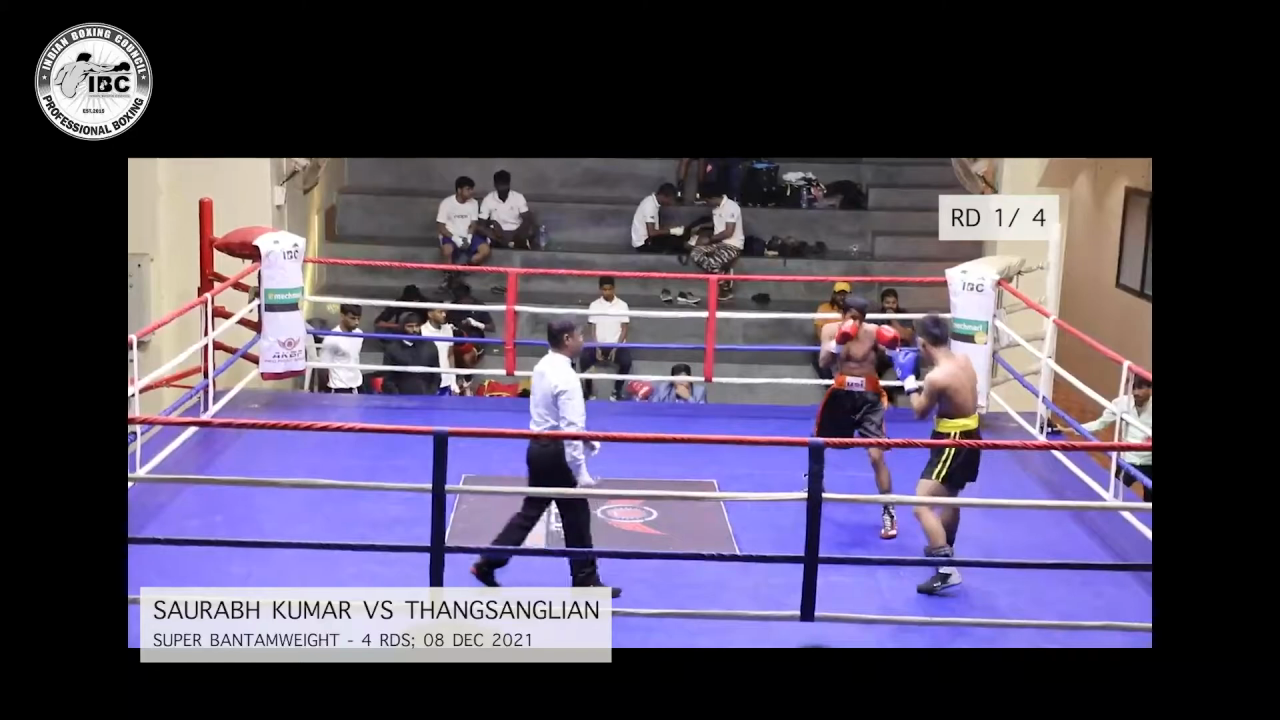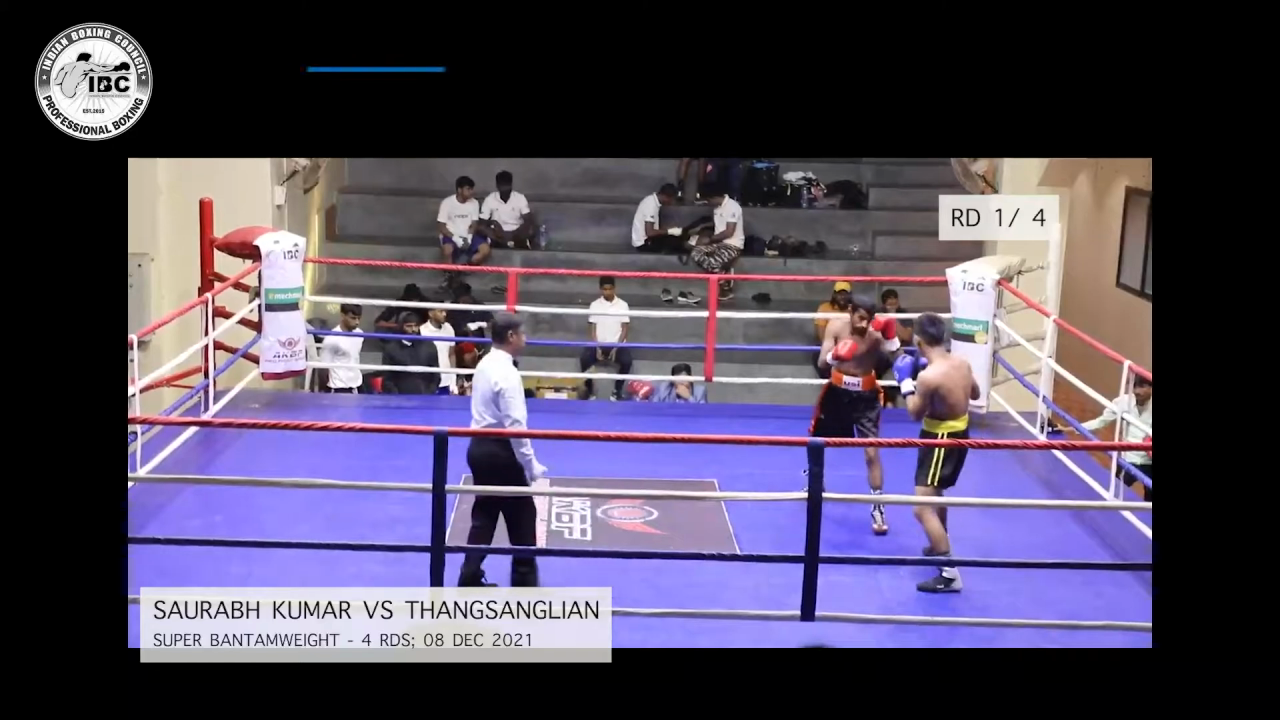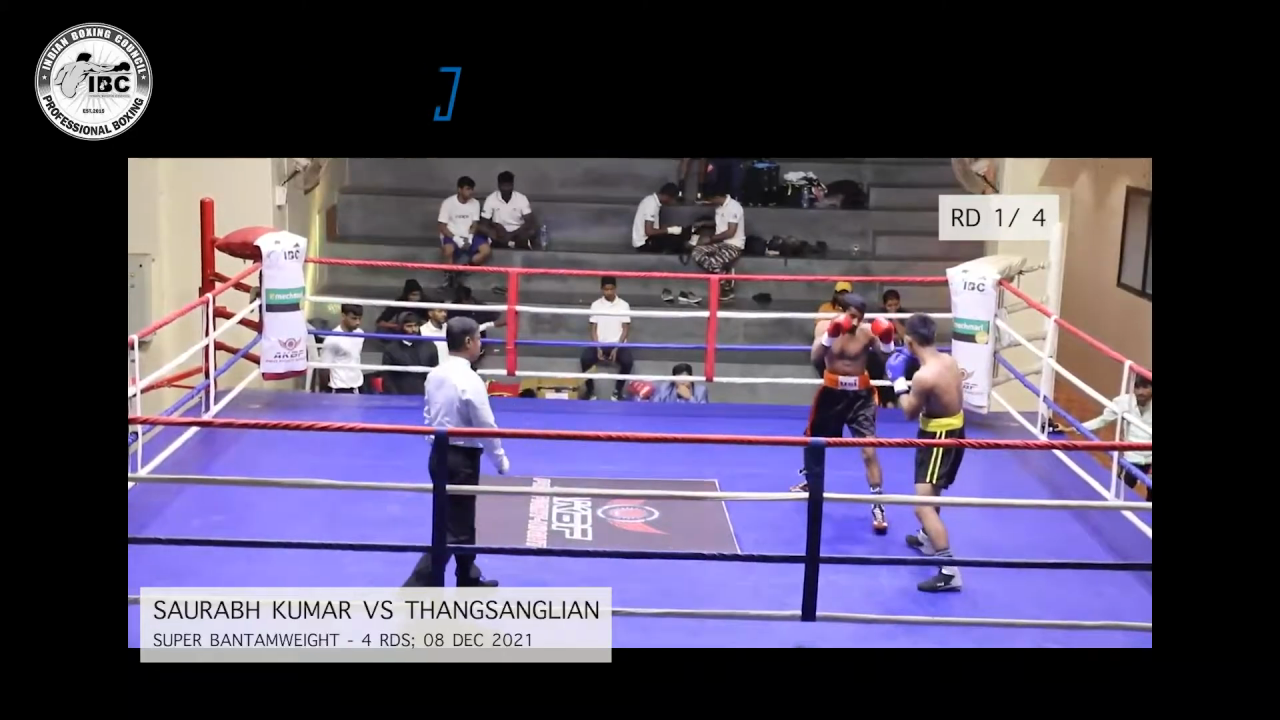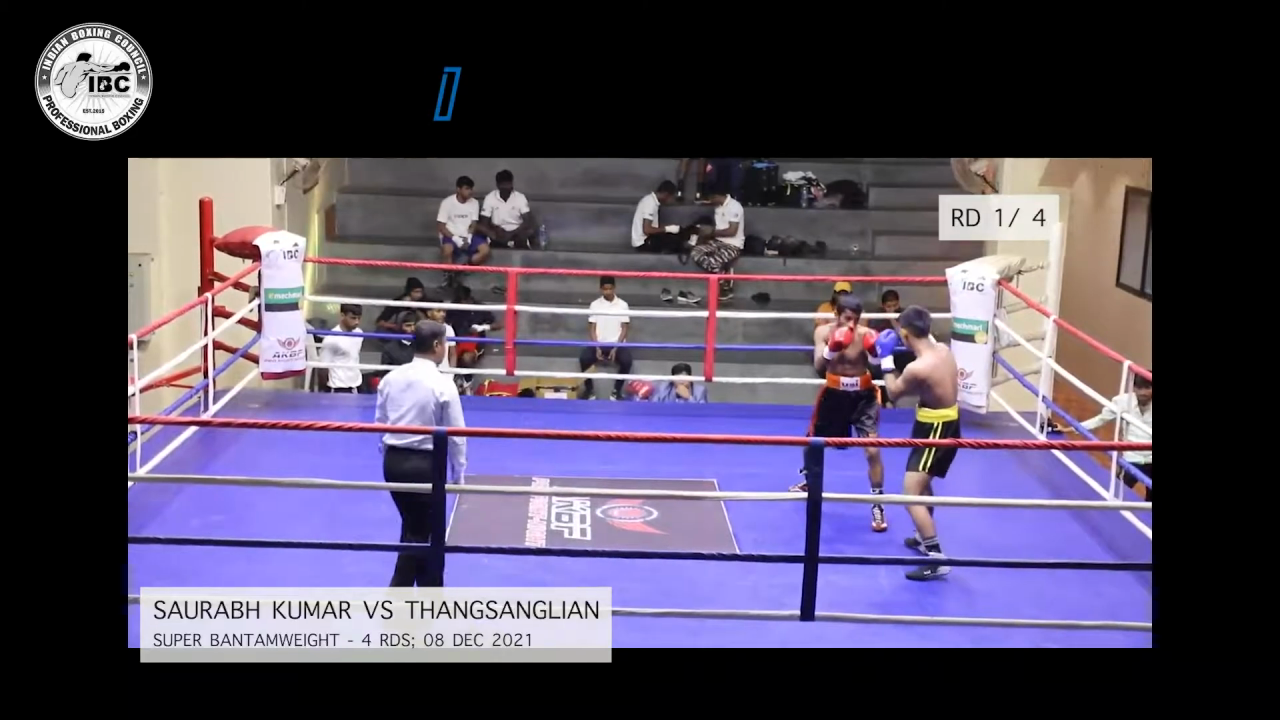
dt=0.3s
person 1, frame 1
left shoulder: (937, 377)
right shoulder: (963, 360)
left elbow: (920, 411)
left wrist: (908, 377)
left hip: (952, 442)
right hip: (968, 435)
left knee: (921, 505)
right knee: (948, 497)
left ankle: (946, 570)
right ankle: (944, 549)
person 1, frame 2
left shoulder: (927, 377)
right shoulder: (961, 363)
left elbow: (915, 414)
right elbow: (975, 393)
left wrist: (905, 381)
left hip: (939, 440)
right hip: (958, 435)
left knee: (923, 509)
right knee: (935, 497)
left ankle: (949, 574)
right ankle: (939, 547)
person 1, frame 3
left shoulder: (923, 376)
right shoulder: (948, 360)
left elbow: (910, 413)
left wrist: (898, 379)
left hip: (938, 438)
right hip: (953, 433)
left knee: (923, 507)
right knee: (930, 495)
left ankle: (949, 572)
right ankle: (927, 540)
person 1, frame 4
left shoulder: (917, 368)
right shoulder: (944, 350)
left elbow: (894, 392)
left wrist: (886, 357)
right wrist: (929, 337)
left hip: (934, 430)
right hip: (948, 425)
left knee: (911, 495)
right knee: (922, 486)
left ankle: (936, 559)
right ankle: (924, 538)
person 2, frame 1
left shoulder: (543, 367)
right shoulder: (565, 376)
right elbow: (571, 428)
left wrist: (585, 437)
right wrist: (581, 472)
left hip: (538, 447)
right hip: (555, 452)
left knee: (530, 511)
right knee: (577, 517)
left ankle: (487, 564)
right ankle: (586, 582)
person 2, frame 2
left shoulder: (485, 365)
right shoulder: (506, 373)
right elbow: (514, 424)
right wrist: (531, 464)
left hip: (479, 447)
right hip: (499, 452)
left knee: (484, 517)
right knee: (522, 517)
left ankle: (471, 579)
right ankle: (524, 583)
person 2, frame 3
left shoulder: (435, 375)
right shoulder: (470, 381)
right elbow: (487, 428)
right wrist: (501, 459)
left hip: (438, 455)
right hip: (460, 460)
left knee: (459, 524)
right knee: (455, 532)
left ankle: (469, 578)
right ankle: (415, 588)
person 2, frame 4
left shoulder: (391, 378)
right shoulder: (442, 385)
left elbow: (380, 422)
right elbow: (456, 435)
right wrist: (458, 474)
left hip: (393, 460)
right hip: (422, 464)
left knee: (413, 528)
right knee: (417, 534)
left ankle: (429, 582)
person 3, frame 1
left shoulder: (873, 332)
right shoulder: (830, 330)
right elbow: (823, 364)
left wrist: (893, 348)
right wrist: (838, 342)
left hip: (869, 397)
right hip: (841, 394)
left knee: (876, 456)
left ankle: (888, 512)
person 3, frame 2
left shoulder: (876, 334)
right shoulder: (835, 328)
left elbow: (894, 355)
right elbow: (822, 363)
left wrist: (890, 335)
right wrist: (832, 357)
left hip: (865, 395)
right hip: (836, 391)
left knee: (871, 453)
left ankle: (878, 509)
person 3, frame 3
left shoulder: (868, 332)
right shoulder: (826, 327)
right elbow: (815, 359)
left wrist: (887, 341)
right wrist: (830, 335)
left hip: (860, 395)
right hip: (832, 392)
left knee: (869, 451)
left ankle: (878, 507)
right ankle: (811, 483)
person 3, frame 4
left shoulder: (866, 335)
right shoulder: (823, 332)
right elbow: (819, 368)
right wrist: (831, 348)
left hip: (863, 395)
right hip: (834, 393)
left knee: (872, 451)
left ankle: (877, 506)
right ankle: (811, 483)
